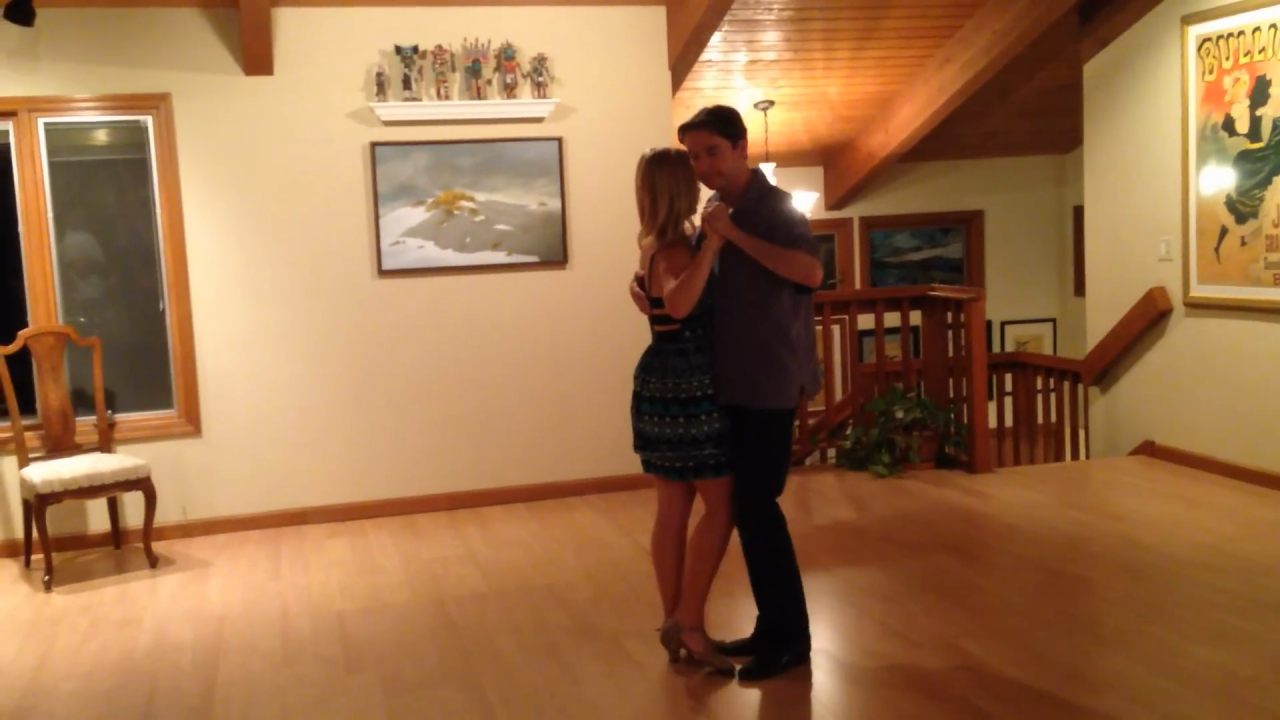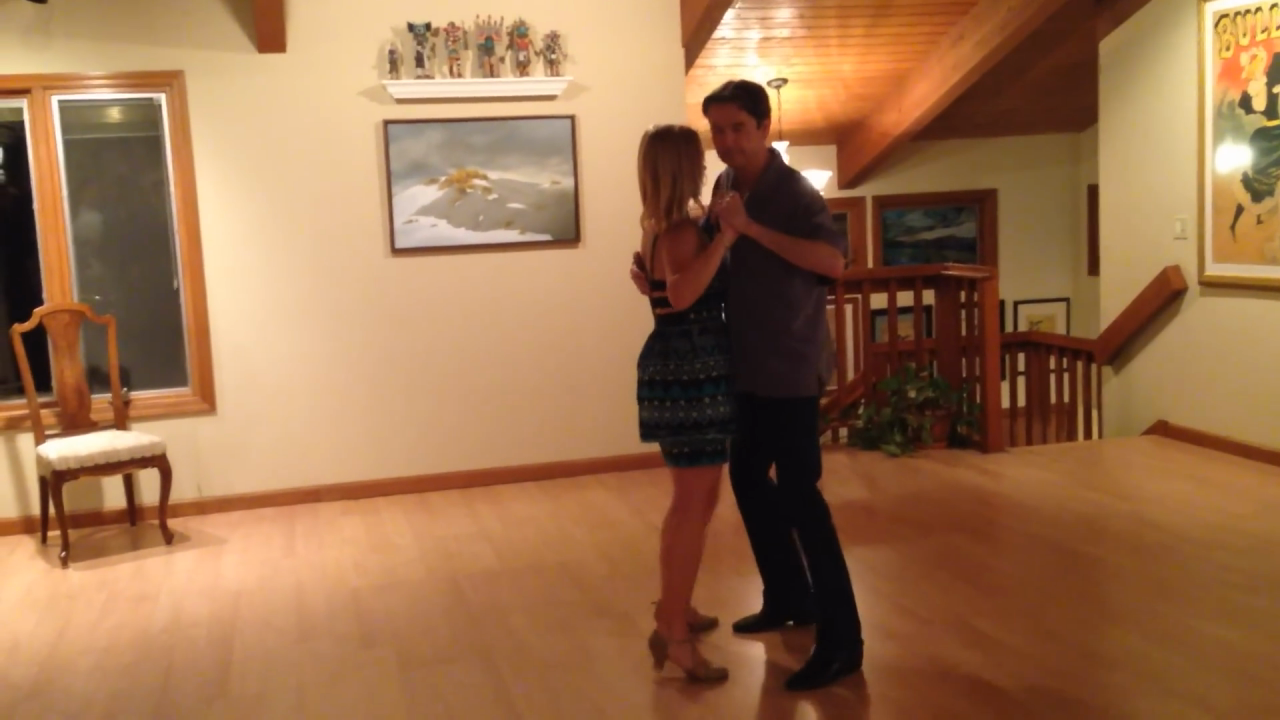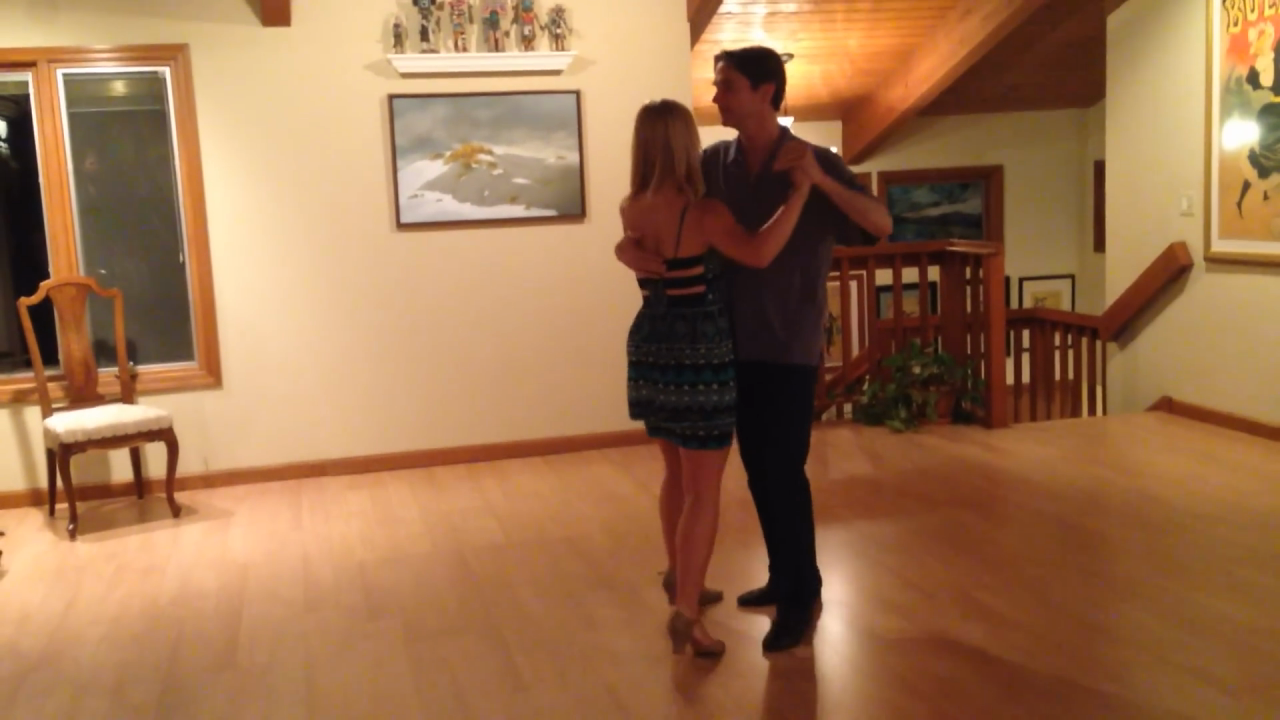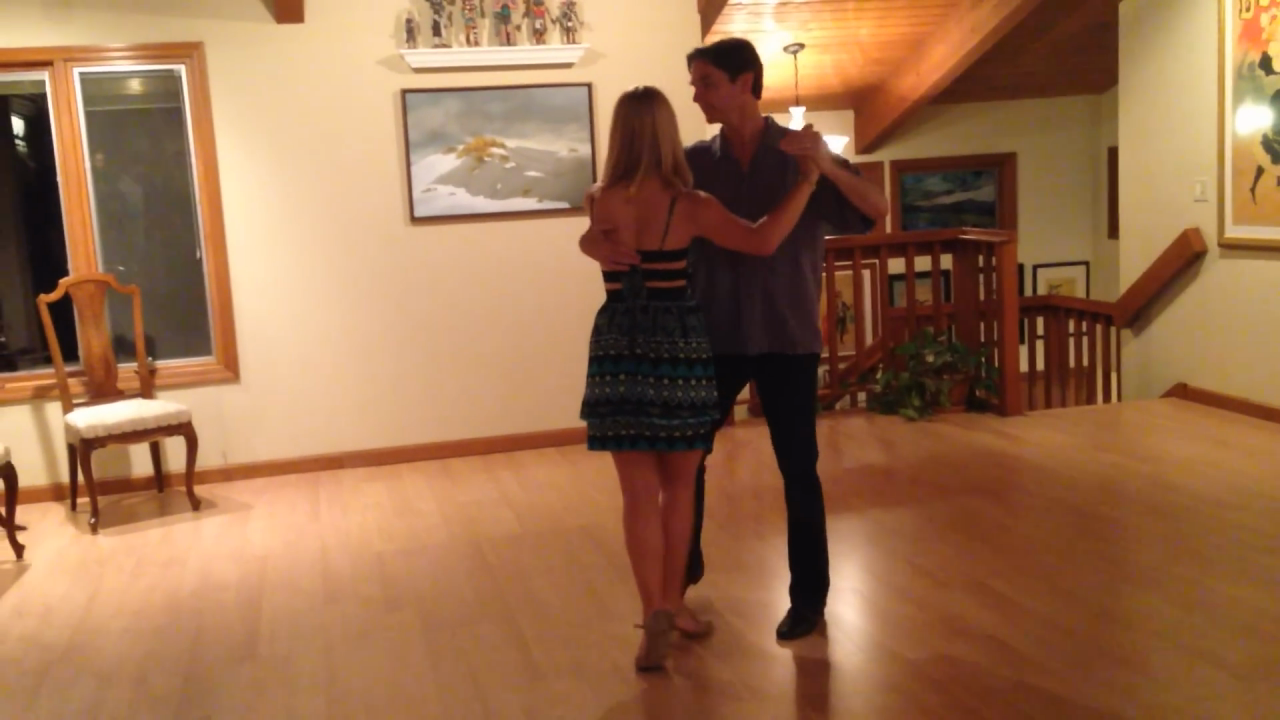
dt=1s
person 1, frame 1
left shoulder: (776, 207)
right shoulder: (713, 211)
left elbow: (811, 272)
left wrist: (733, 235)
right wrist: (643, 283)
left hip: (771, 380)
right hip: (733, 381)
left knee: (756, 502)
right knee: (743, 502)
left ankle: (791, 636)
right ankle: (773, 628)
person 1, frame 2
left shoulder: (794, 191)
right shoulder: (726, 184)
left elbow: (833, 261)
left wrist: (750, 226)
right wrist: (646, 262)
left hip: (791, 370)
right hip: (749, 366)
left knee: (799, 495)
right knee: (747, 478)
left ankle: (841, 639)
right ankle: (789, 598)
person 1, frame 3
left shoulder: (816, 163)
right shoulder: (714, 161)
left elbow: (881, 224)
left wrist: (821, 180)
right wrist: (629, 245)
left hip: (789, 344)
right hip: (734, 341)
left knee: (785, 468)
right knee: (756, 463)
left ankle: (798, 601)
right ankle: (791, 576)
person 1, frame 4
left shoulder: (801, 150)
right shoulder: (695, 161)
left elbow: (876, 208)
left wrist: (826, 165)
right wrist: (597, 238)
left hip: (788, 337)
right hip: (716, 336)
left knee: (797, 467)
left ankle: (809, 595)
right ankle: (681, 564)
person 2, frame 1
left shoulder: (655, 246)
right shoulder: (675, 250)
right elbow: (678, 304)
right wrist: (711, 245)
left hip: (663, 388)
right hip: (686, 391)
left knee: (673, 511)
right knee: (721, 507)
left ankle: (678, 623)
right ankle: (687, 624)
person 2, frame 2
left shoulder: (660, 225)
right shoulder: (680, 232)
right elbow: (682, 294)
right wrist: (725, 238)
left hip: (670, 369)
right hip: (691, 373)
left knee: (690, 496)
right knee: (699, 505)
left ankle: (674, 605)
right ankle: (673, 635)
person 2, frame 3
left shoulder: (631, 209)
right shoulder: (701, 212)
right elbow: (756, 254)
right wrist: (797, 194)
left hip: (649, 348)
right hip: (699, 353)
left knee: (678, 472)
right knee: (704, 488)
left ankle: (678, 577)
right ankle: (686, 615)
person 2, frame 4
left shoulder: (597, 201)
right shoulder: (687, 205)
right elbow: (761, 242)
right wrist: (806, 179)
left hip: (617, 348)
right hip: (678, 346)
left knee: (639, 494)
right knee: (679, 486)
left ankle: (654, 619)
right ankle: (669, 604)
